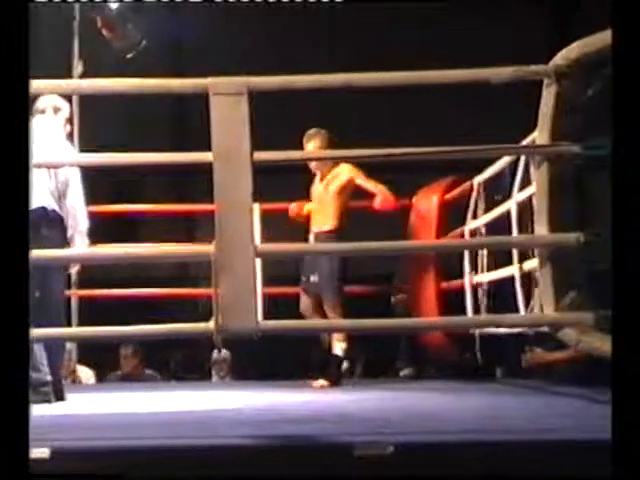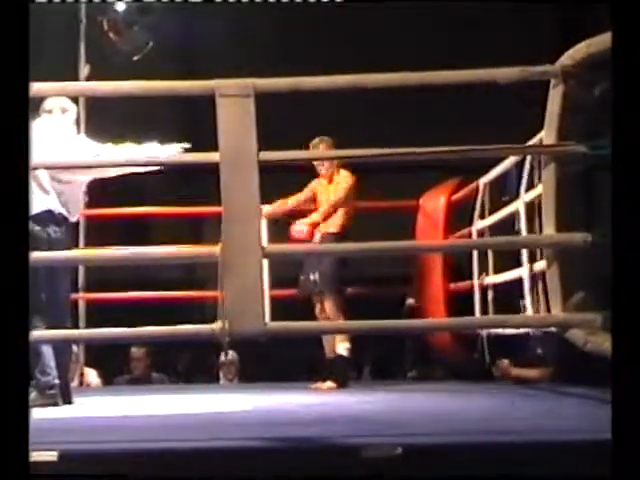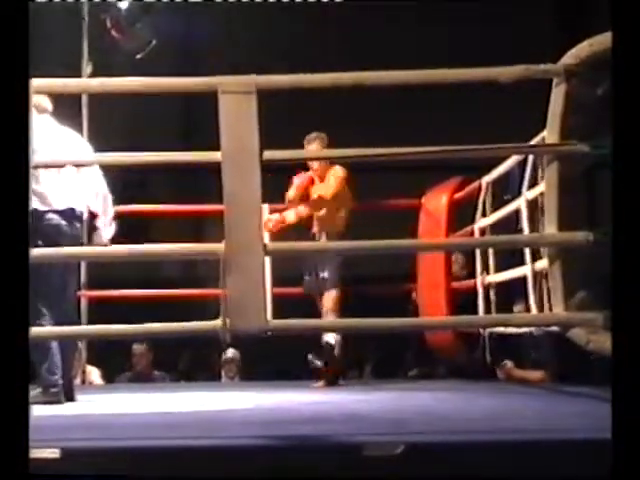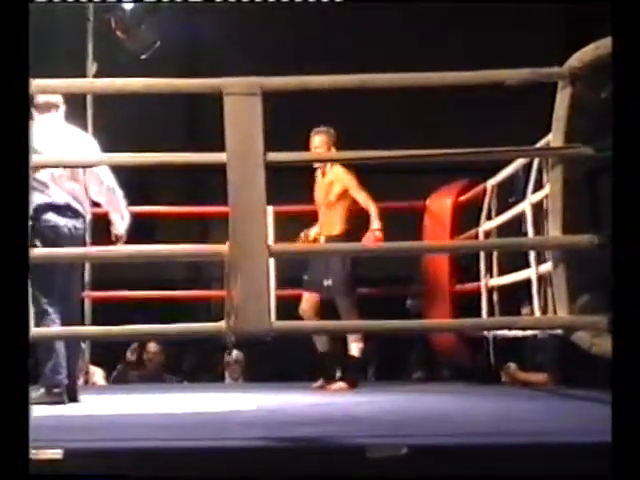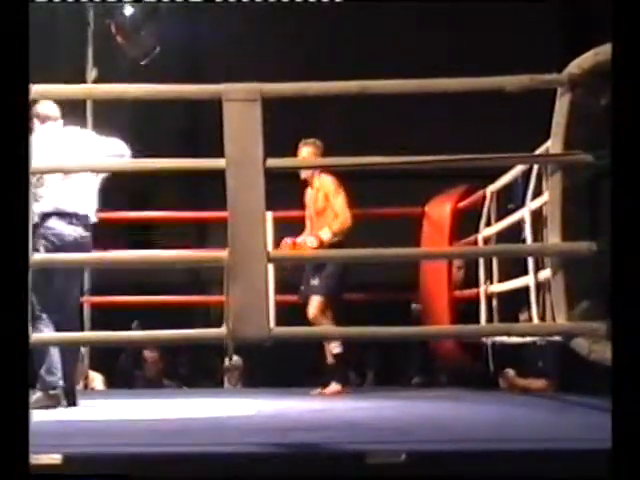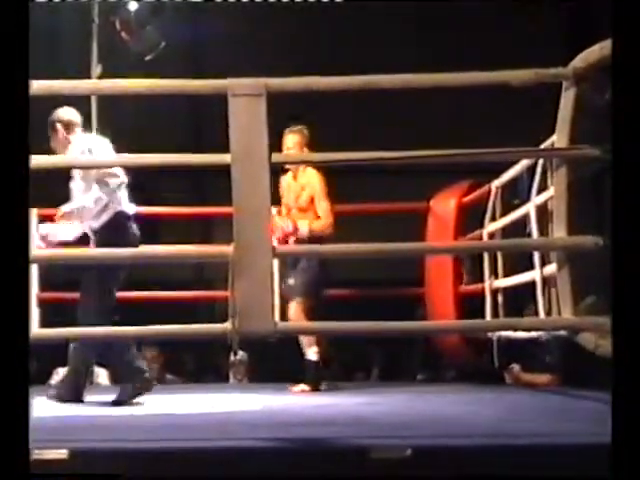
dt=0.7s
person 1, frame 1
right shoulder: (58, 144)
right elbow: (72, 198)
right wrist: (78, 241)
left hip: (37, 226)
right hip: (47, 226)
left knee: (34, 308)
right knee: (50, 308)
left ankle: (40, 382)
right ankle: (51, 382)
person 1, frame 2
right shoulder: (65, 141)
right elbow: (111, 157)
right wrist: (162, 152)
left hip: (34, 227)
right hip: (52, 228)
left knee: (37, 309)
right knee: (57, 309)
left ankle: (47, 385)
right ankle: (60, 385)
person 1, frame 3
left shoulder: (34, 134)
right shoulder: (73, 139)
right elbow: (96, 185)
right wrist: (104, 226)
left hip: (41, 221)
right hip: (72, 224)
left knee: (42, 306)
right knee: (65, 305)
left ankle: (50, 383)
right ankle: (65, 383)
person 1, frame 4
left shoulder: (32, 135)
right shoulder: (81, 138)
right elbow: (104, 182)
right wrist: (119, 219)
left hip: (44, 221)
right hip: (75, 223)
left knee: (47, 305)
right knee: (70, 305)
left ankle: (54, 384)
right ankle: (69, 383)
person 1, frame 5
left shoulder: (35, 142)
right shoulder: (81, 138)
right elbow: (121, 151)
left hip: (50, 228)
right hip: (81, 231)
left knee: (42, 311)
right knee: (67, 312)
left ankle: (50, 388)
right ankle: (67, 389)
person 1, frame 6
left shoulder: (92, 145)
right shoulder: (81, 161)
left elbow: (116, 180)
right elbow: (87, 213)
left wrist: (77, 207)
left hip: (115, 232)
right hip: (109, 235)
left knee: (96, 309)
right knee: (90, 310)
left ankle: (136, 374)
right ankle: (71, 386)
person 2, frame 1
left shoulder: (344, 172)
right shoulder: (317, 179)
left elbow: (373, 186)
left wrist: (383, 195)
right wrist: (304, 210)
left hip: (330, 242)
right hip: (312, 243)
left knee: (331, 308)
right knee: (306, 307)
left ankle: (333, 371)
right ankle: (334, 353)
person 2, frame 2
left shoulder: (346, 179)
right shoulder: (317, 183)
left elbow: (333, 205)
right elbow: (296, 200)
left wrist: (309, 220)
right wrist: (268, 210)
left hip: (333, 244)
right hip: (314, 245)
left knee: (332, 310)
right knee: (320, 311)
left ankle: (340, 374)
right ankle: (330, 368)
person 2, frame 3
left shoulder: (338, 174)
right shoulder: (308, 176)
left elbow: (319, 203)
right elbow: (291, 199)
left wrist: (287, 217)
right wrist: (297, 187)
left hip: (335, 242)
right hip: (316, 243)
left knee: (330, 304)
right knee: (324, 307)
left ankle: (327, 358)
right ankle: (333, 370)
person 2, frame 4
left shoulder: (343, 176)
right shoulder: (318, 176)
left elbow: (370, 205)
left wrist: (375, 227)
right wrist: (311, 232)
right hip: (320, 246)
left knee: (347, 312)
right knee: (306, 310)
left ankle: (351, 375)
right ankle: (328, 368)
person 2, frame 5
left shoulder: (329, 182)
right shoulder: (308, 192)
left elbow: (346, 219)
left wrist: (322, 237)
right wrist: (295, 243)
left knee: (315, 312)
right knee: (324, 317)
left ankle: (340, 372)
right ankle: (333, 376)
person 2, frame 6
left shoulder: (314, 179)
right shoulder: (283, 180)
left elbow: (327, 225)
left wrist: (298, 228)
right wrist: (278, 229)
left hip: (309, 252)
left knee: (297, 313)
right knee: (296, 315)
left ankle: (314, 377)
right ankle: (316, 367)
